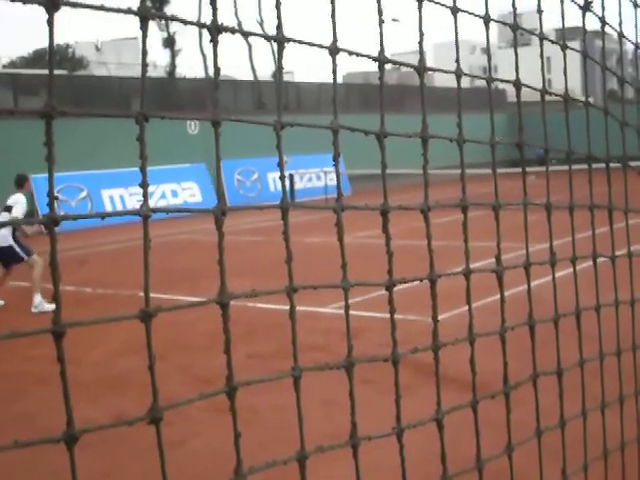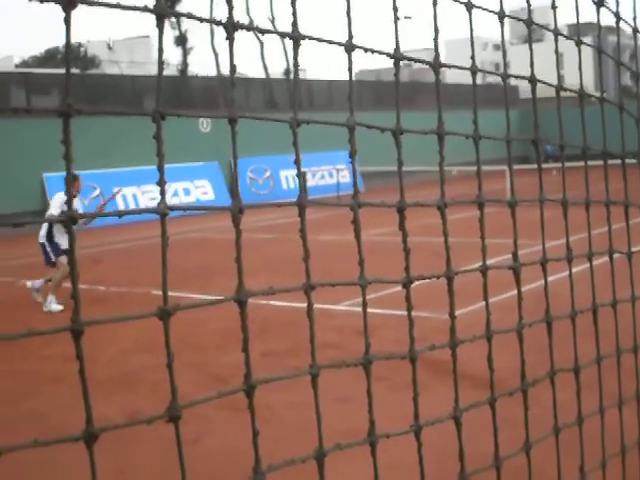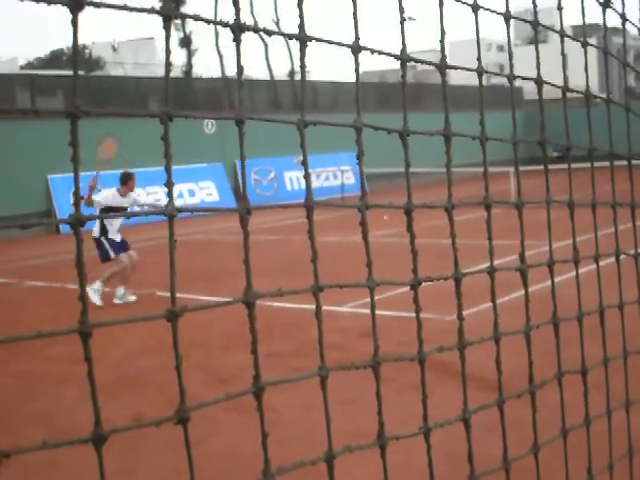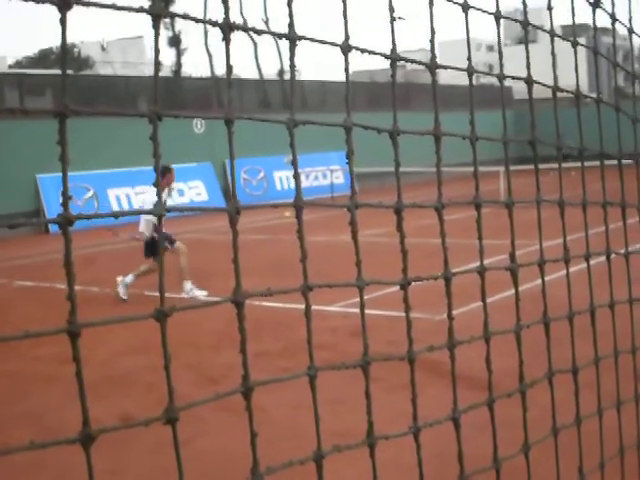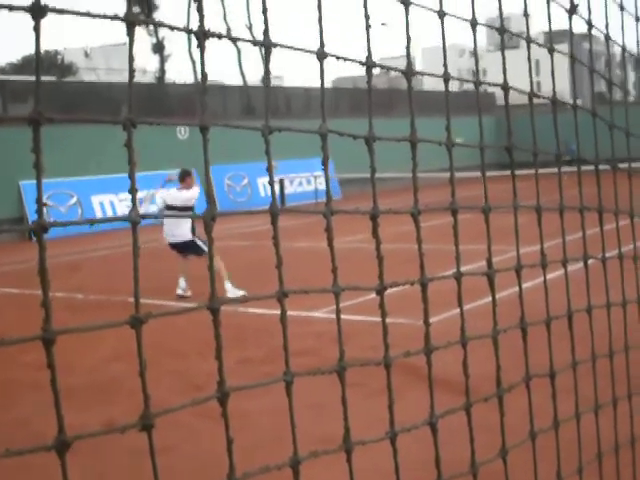
dt=0.3s
person 1, frame 1
left shoulder: (12, 199)
right shoulder: (21, 199)
right elbow: (14, 220)
left wrist: (30, 228)
right wrist: (28, 231)
right knee: (38, 263)
right ankle: (37, 303)
person 1, frame 2
left shoulder: (76, 201)
right shoulder: (61, 198)
left elbow: (83, 222)
right elbow: (50, 217)
left wrist: (97, 211)
left hip: (62, 241)
right hip: (49, 239)
left knee: (70, 270)
right knee: (64, 267)
left ankle: (38, 284)
right ankle: (50, 302)
person 1, frame 3
left shoulder: (131, 197)
right shoulder: (109, 194)
left elbow: (144, 204)
right elbow: (88, 203)
left wrist: (162, 206)
right wrist: (90, 190)
left hip: (115, 235)
right hip: (103, 235)
left knee: (134, 260)
right knee: (125, 263)
left ankle: (120, 293)
right ankle: (96, 287)
person 1, frame 4
left shoulder: (162, 190)
right shoulder: (156, 198)
right elbow: (149, 219)
left hip: (151, 231)
right hip: (151, 232)
left knee: (155, 264)
right knee: (182, 250)
left ankle: (126, 280)
right ankle: (188, 288)
person 1, frame 5
left shoulder: (167, 194)
right shoulder: (190, 194)
right elbow: (196, 188)
left hip: (171, 239)
right hip: (187, 237)
left knee: (185, 256)
right knee: (215, 258)
left ankle: (182, 287)
right ankle: (229, 289)
